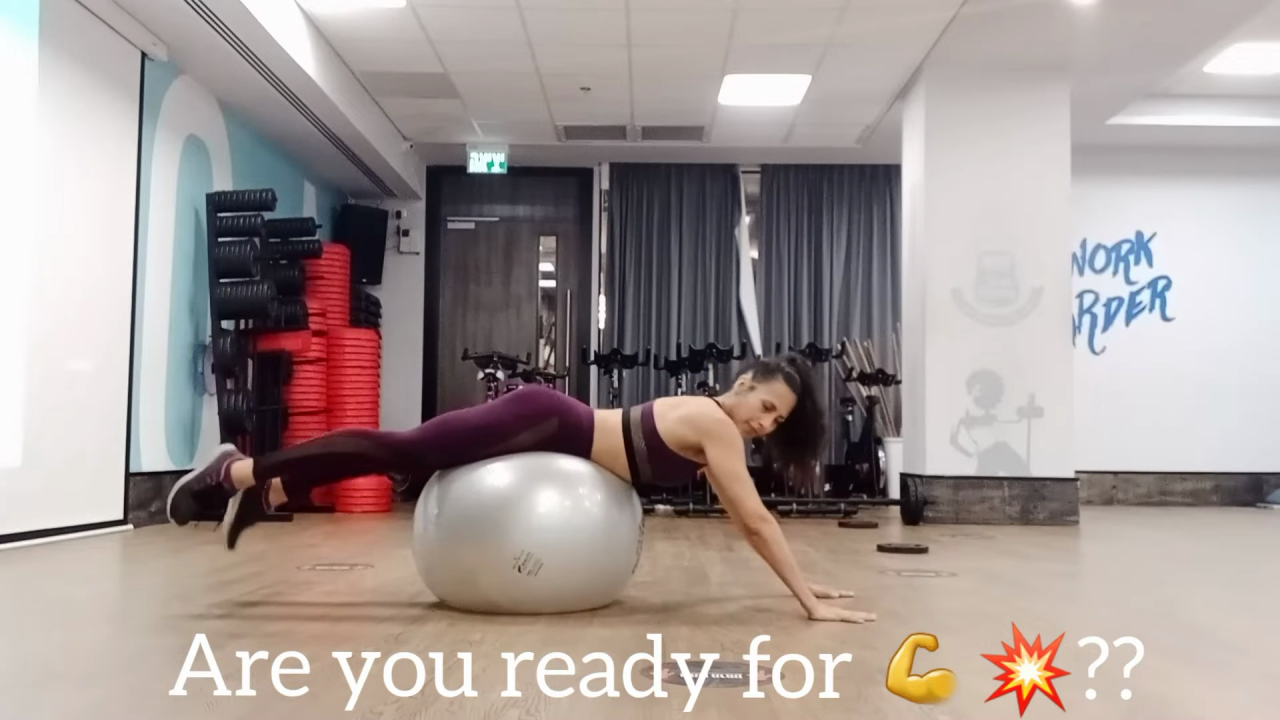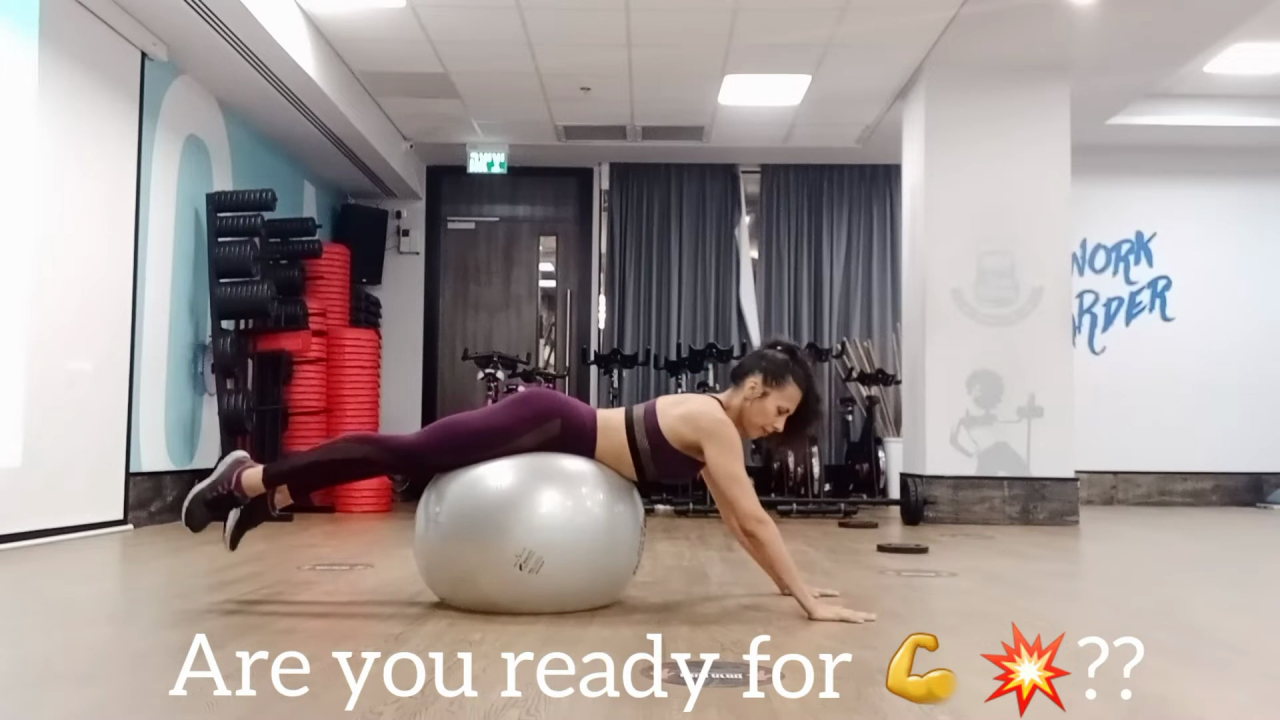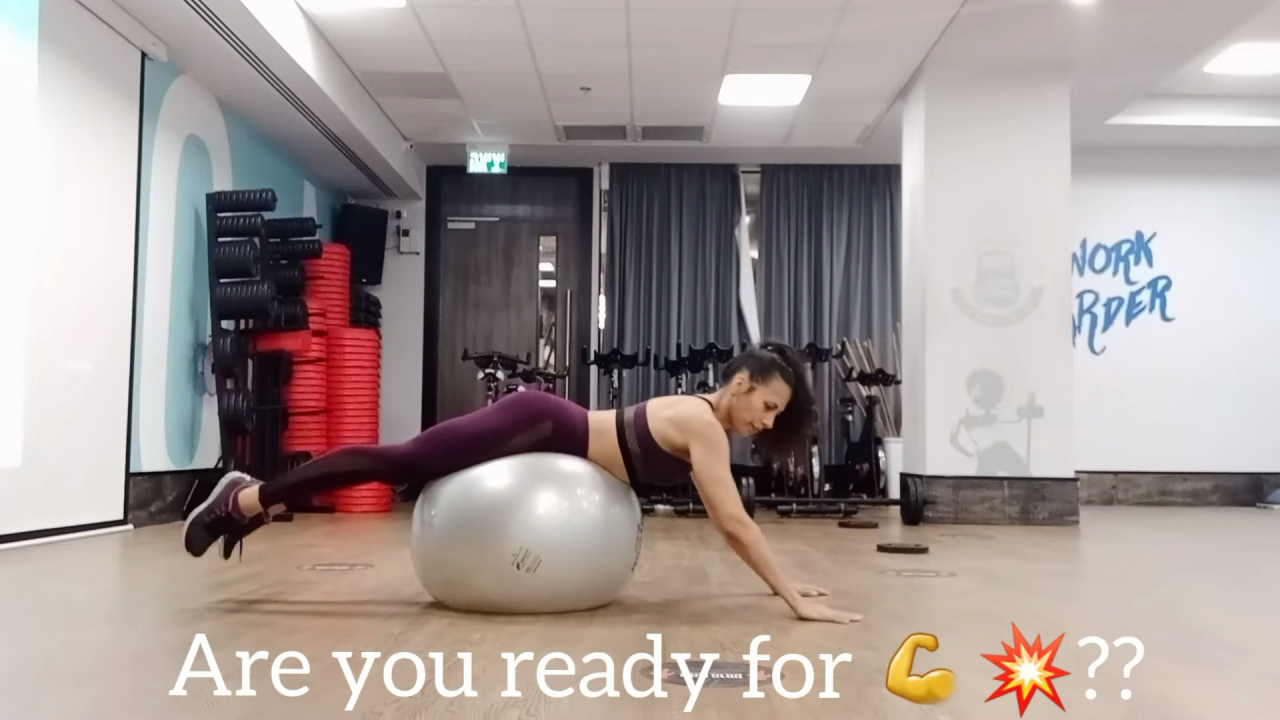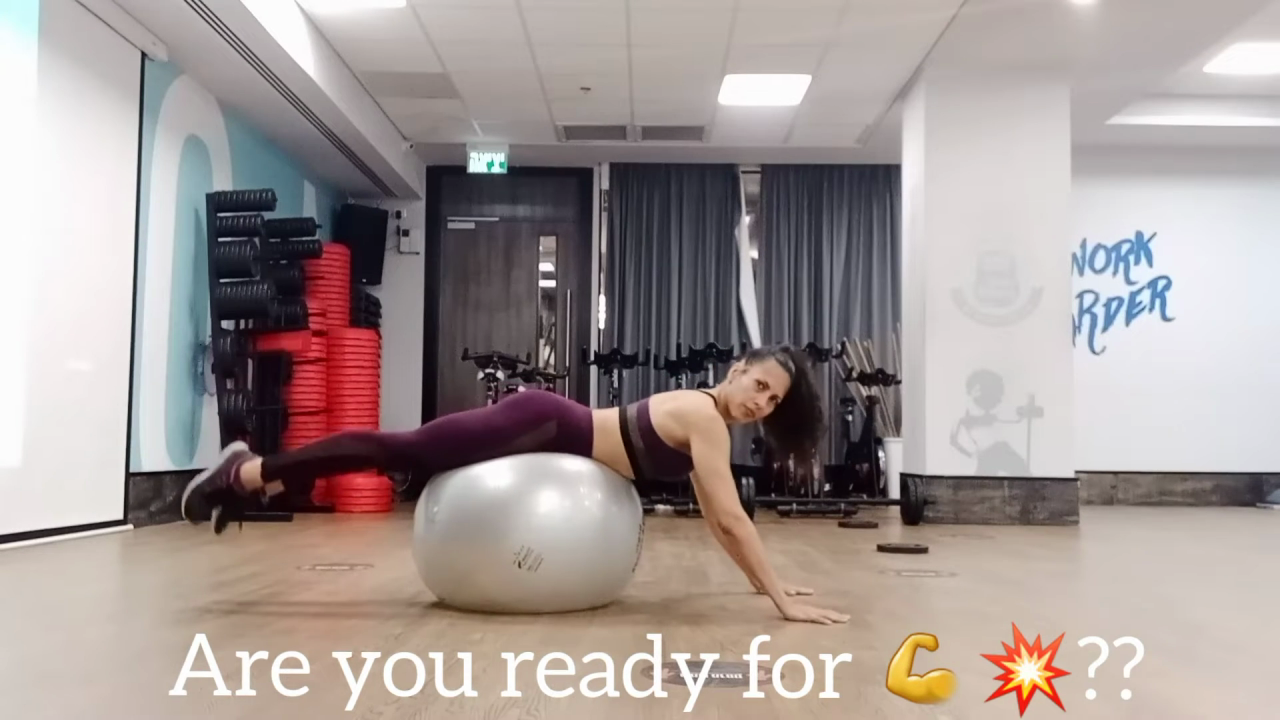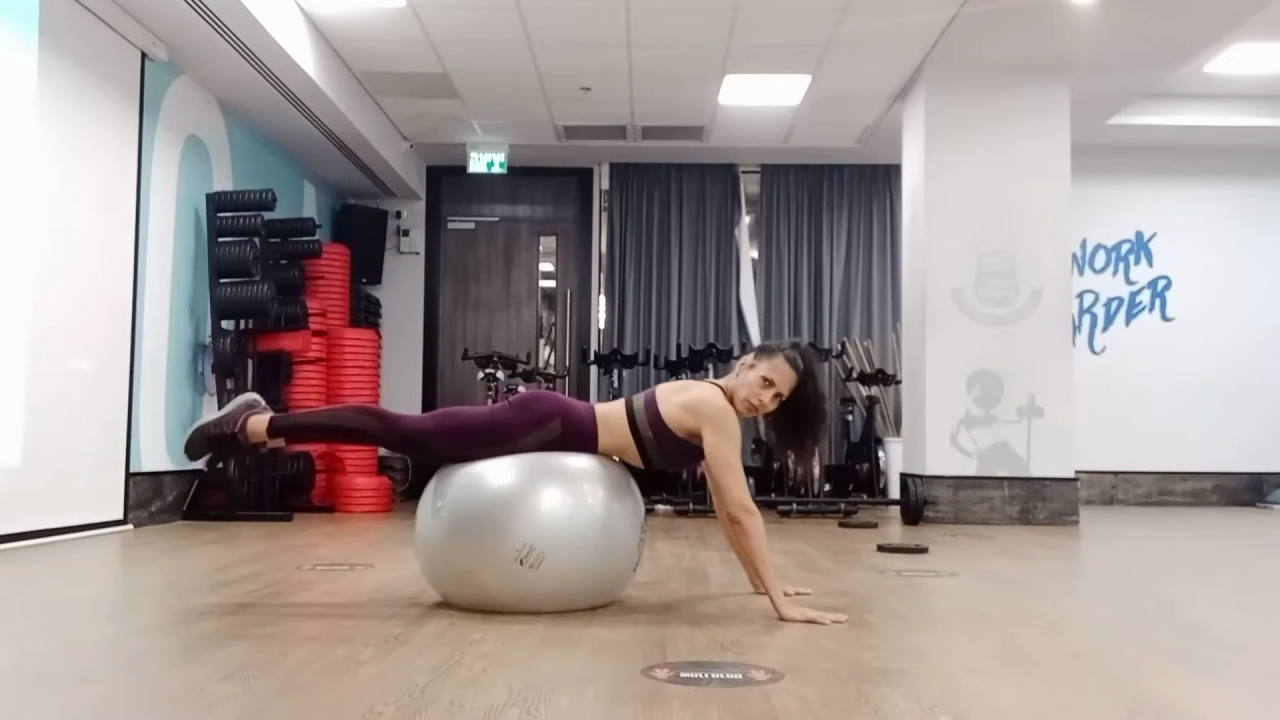
dt=0.4s
person 1, frame 1
left shoulder: (714, 429)
right shoulder: (713, 422)
left elbow: (742, 520)
right elbow: (757, 520)
left wrist: (801, 580)
right wrist: (812, 603)
left hip: (548, 433)
right hip: (544, 425)
left knee: (407, 460)
right knee: (401, 450)
left ankle: (268, 492)
right ankle: (239, 469)
person 1, frame 2
left shoulder: (710, 423)
right shoulder: (713, 423)
left elbow: (736, 521)
right elbow: (756, 520)
left wrist: (791, 583)
right wrist: (809, 601)
left hip: (552, 429)
right hip: (545, 426)
left knee: (405, 460)
right knee: (401, 454)
left ankle: (266, 496)
right ankle: (248, 481)
person 1, frame 3
left shoulder: (703, 423)
right shoulder: (702, 423)
left elbow: (726, 521)
right elbow: (736, 522)
left wrist: (782, 582)
right wrist: (794, 599)
left hip: (545, 433)
right hip: (537, 427)
left knee: (403, 467)
right knee: (398, 464)
left ankle: (256, 498)
right ankle: (244, 502)
person 1, frame 4
left shoulder: (708, 420)
right shoulder: (704, 416)
left elbow: (716, 517)
right elbow: (733, 518)
left wrist: (766, 581)
right wrist: (783, 600)
left hip: (549, 435)
right hip: (541, 428)
left knee: (406, 458)
right knee: (399, 450)
left ankle: (253, 476)
right ankle: (246, 474)
person 1, frame 5
left shoulder: (714, 411)
right shoulder: (713, 407)
left elbow: (723, 508)
right elbow: (741, 510)
left wrist: (760, 580)
right wrist: (780, 600)
left hip: (554, 433)
right hip: (546, 426)
left knee: (411, 437)
right knee: (405, 433)
left ankle: (260, 420)
right ankle: (251, 426)
